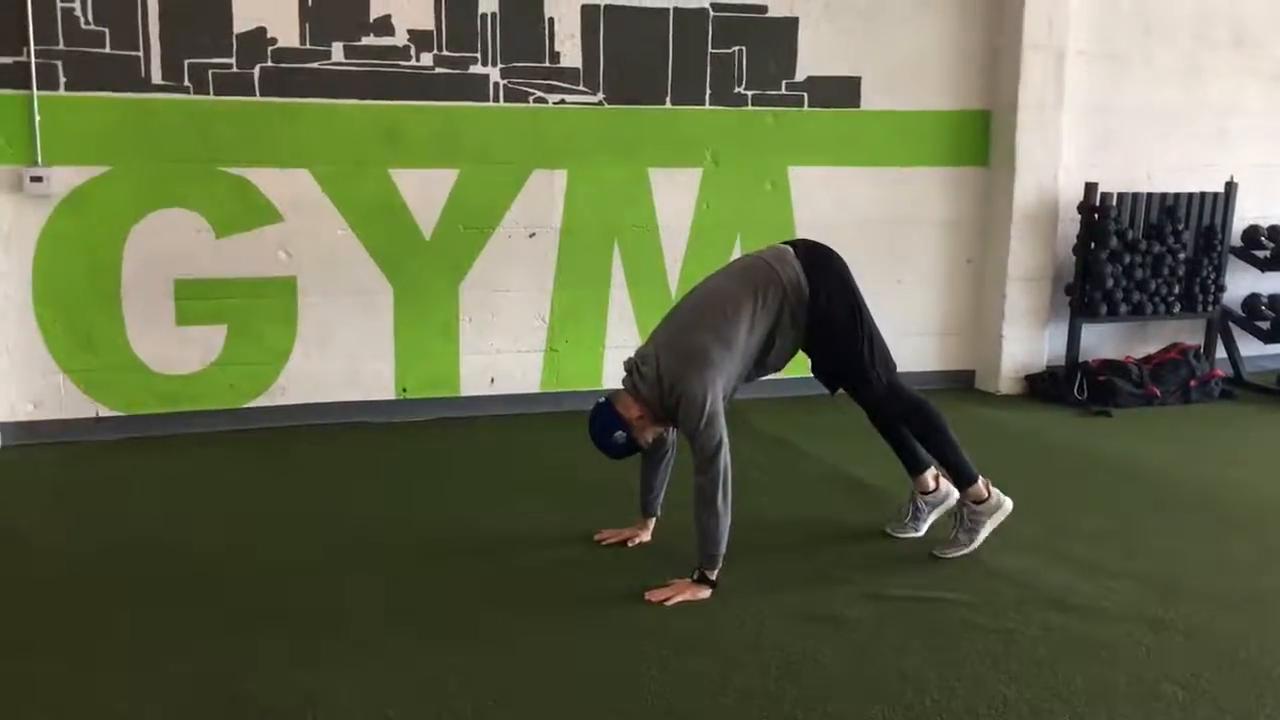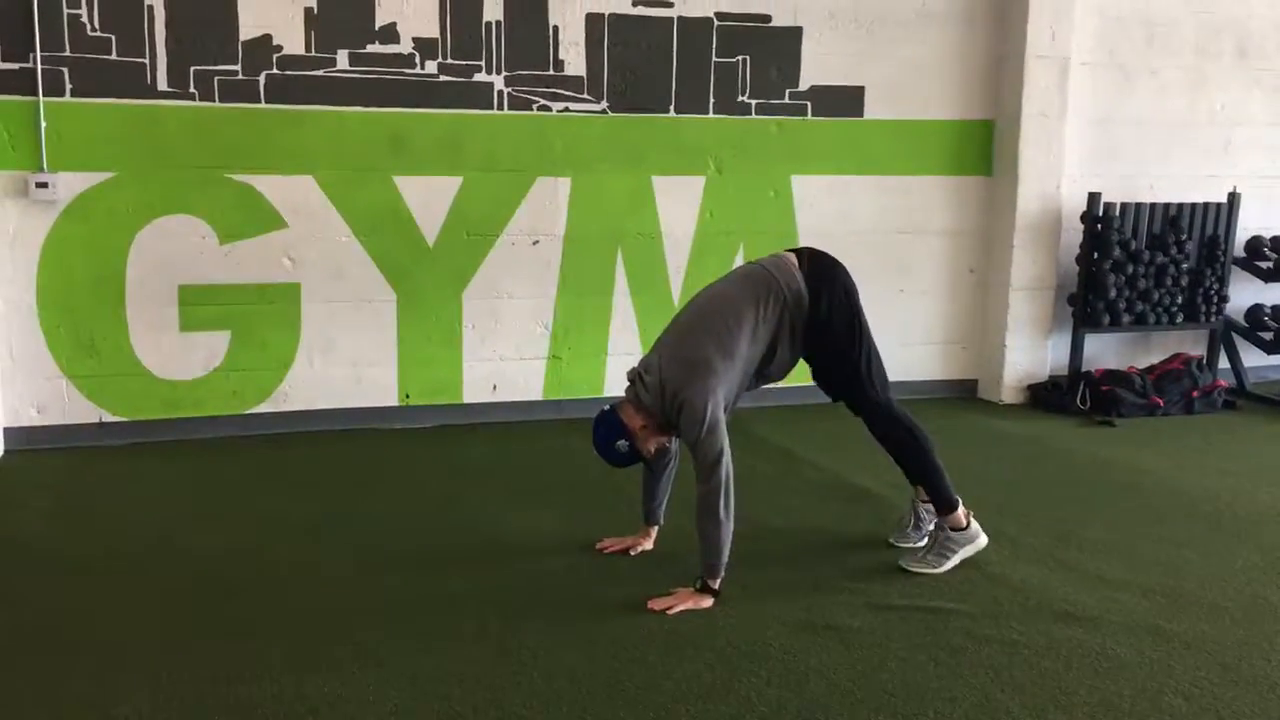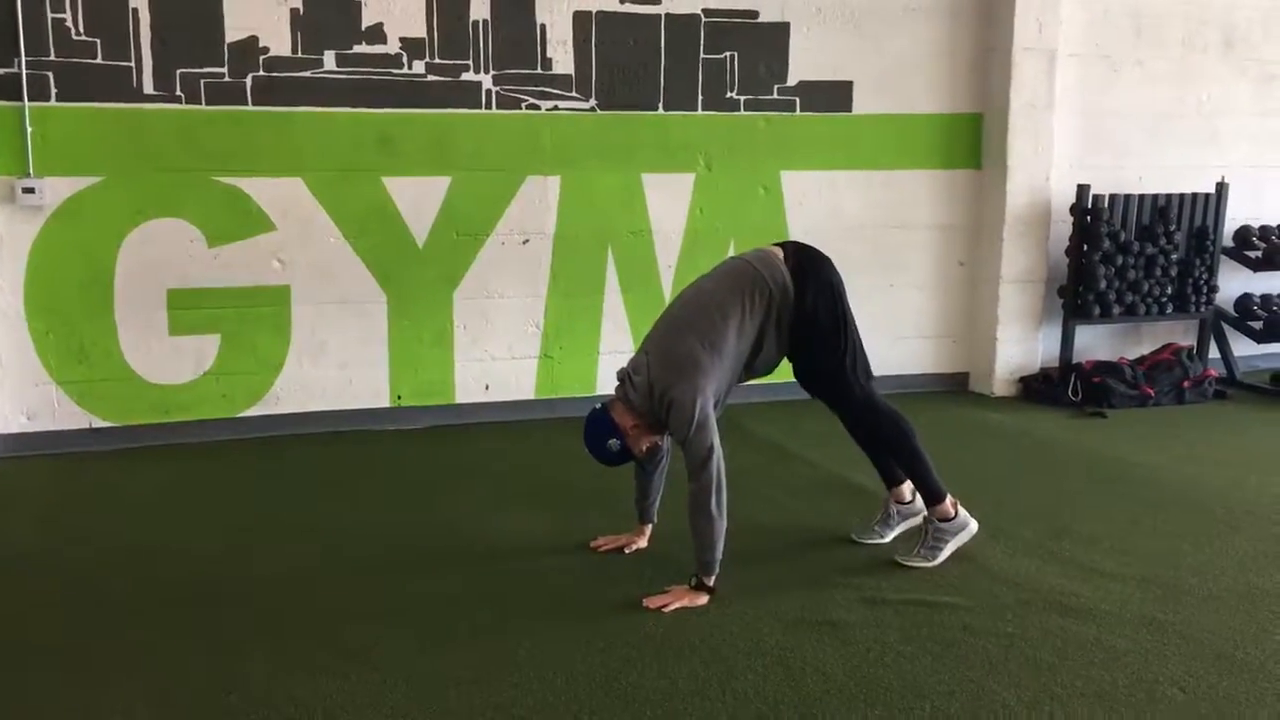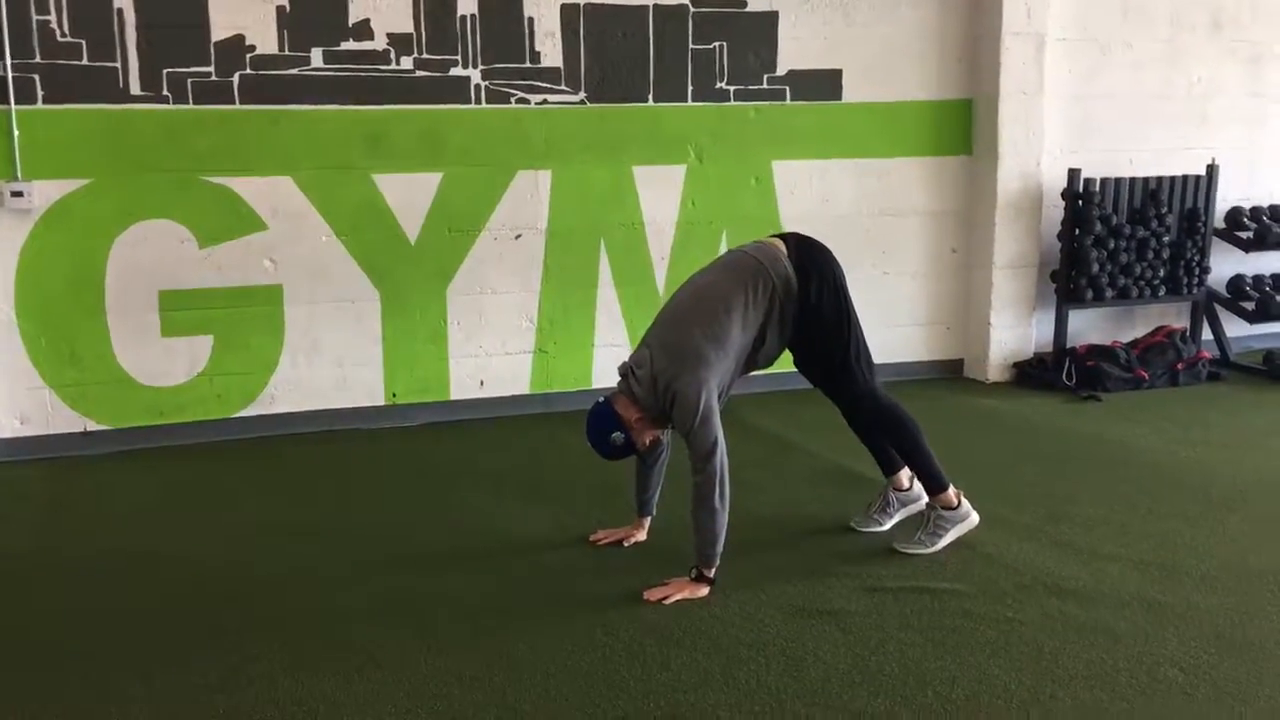
dt=0.3s
person 1, frame 1
left shoulder: (690, 387)
right shoulder: (646, 377)
left elbow: (712, 475)
right elbow: (659, 446)
left wrist: (705, 579)
right wrist: (646, 523)
left hip: (811, 282)
right hip: (791, 278)
left knee: (882, 390)
right knee: (864, 391)
left ankle: (979, 497)
right ankle: (928, 488)
person 1, frame 2
left shoulder: (691, 397)
right shoulder: (650, 383)
left elbow: (714, 485)
right elbow: (662, 455)
left wrist: (708, 588)
right wrist: (649, 531)
left hip: (814, 288)
right hip: (791, 284)
left knee: (874, 405)
right knee: (866, 403)
left ankle: (958, 524)
right ankle: (928, 502)
person 1, frame 3
left shoulder: (681, 395)
right shoulder: (639, 385)
left elbow: (707, 482)
right elbow: (654, 451)
left wrist: (703, 584)
right wrist: (643, 529)
left hip: (801, 281)
right hip: (776, 279)
left knee: (858, 401)
right knee: (842, 400)
left ankle: (946, 514)
right ankle: (904, 500)
person 1, frame 4
left shoulder: (685, 388)
right shoulder: (641, 377)
left elbow: (710, 474)
right elbow: (655, 444)
left wrist: (703, 577)
right wrist: (641, 522)
left hip: (801, 274)
right hip: (776, 269)
left knee: (859, 394)
right knee: (843, 392)
left ankle: (949, 504)
right ankle: (902, 487)
